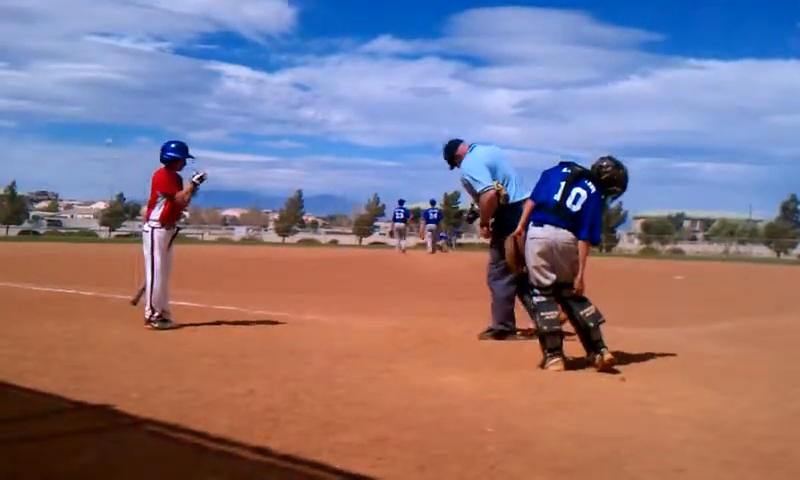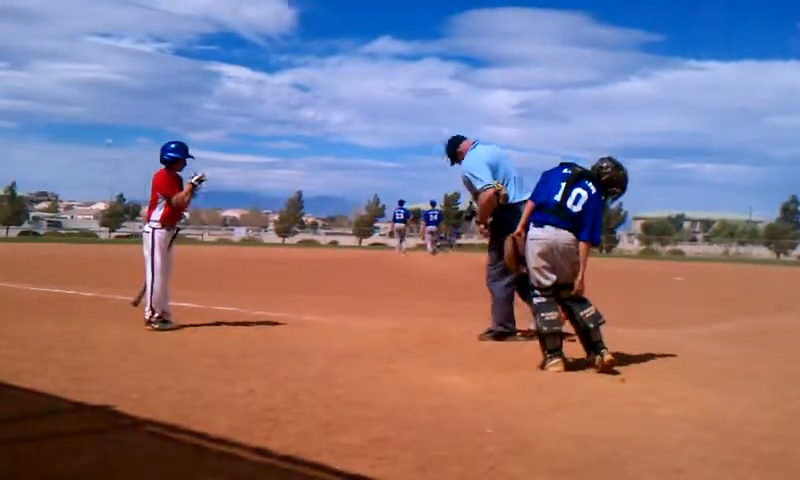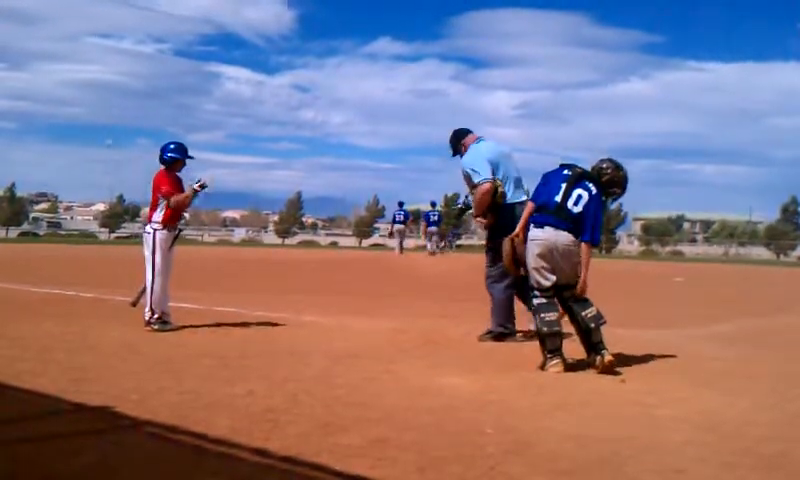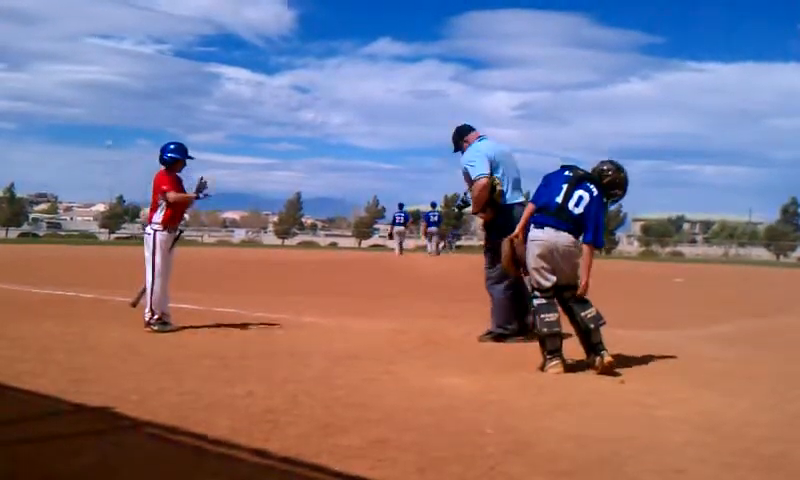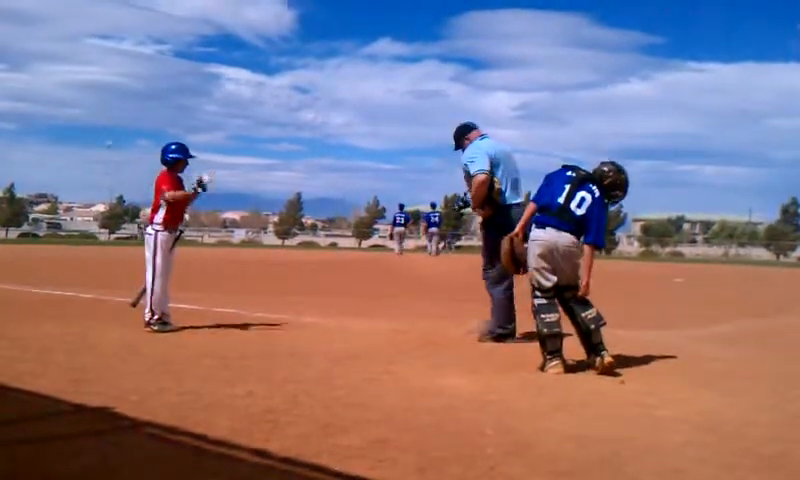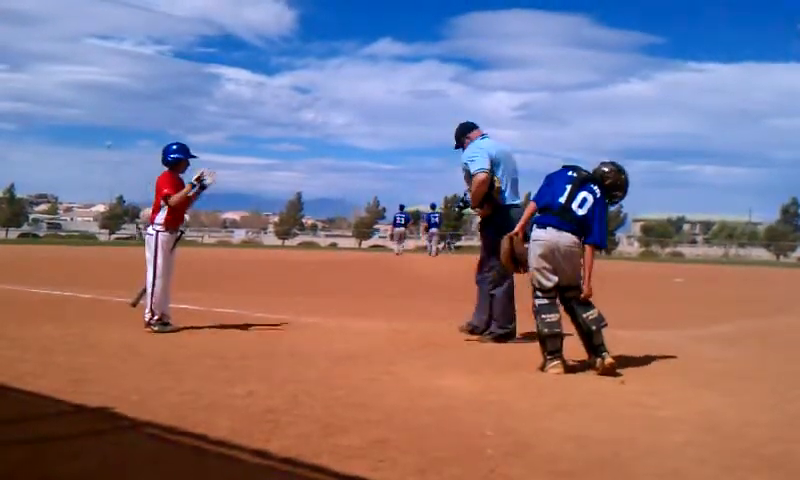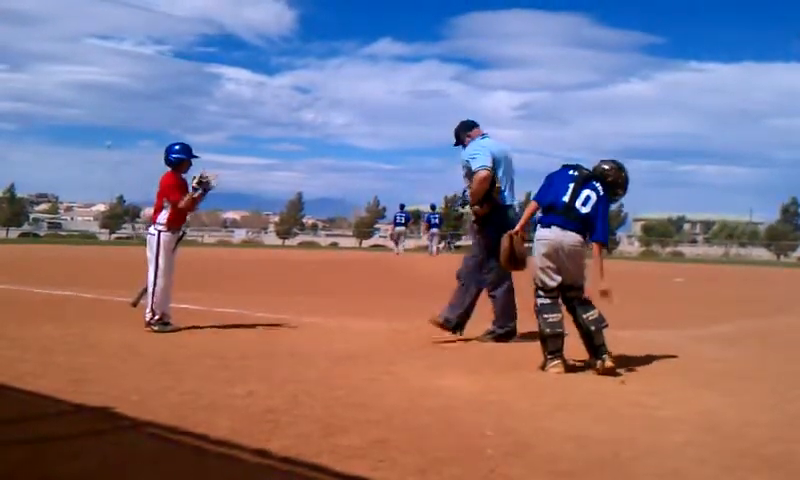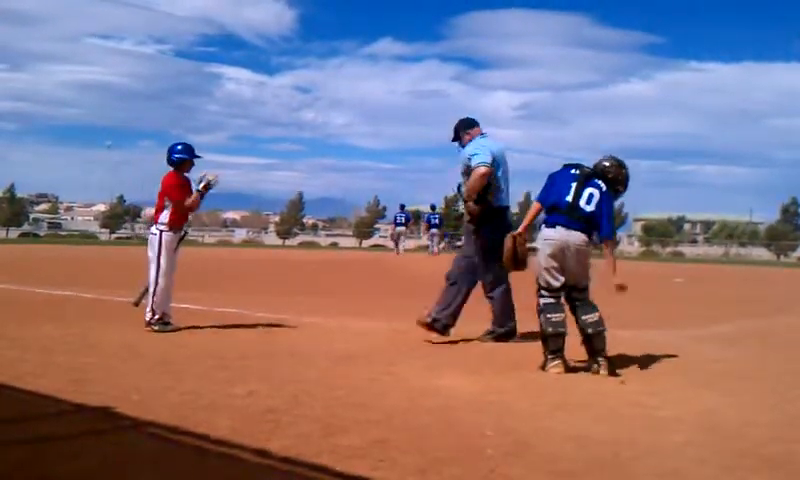
dt=0.1s
person 1, frame 1
left shoulder: (469, 165)
right shoulder: (490, 149)
left elbow: (489, 195)
left wrist: (484, 223)
right wrist: (484, 213)
left hip: (510, 216)
left knee: (500, 273)
left ankle: (502, 328)
person 1, frame 2
left shoulder: (470, 162)
right shoulder: (493, 149)
left elbow: (488, 193)
left wrist: (481, 220)
right wrist: (486, 216)
left hip: (508, 216)
right hip: (524, 210)
left knee: (499, 274)
left ankle: (502, 329)
person 1, frame 3
left shoulder: (471, 157)
right shoulder: (497, 147)
left elbow: (485, 188)
left wrist: (477, 213)
left hip: (505, 216)
right hip: (523, 211)
left knee: (498, 274)
left ankle: (502, 330)
person 1, frame 4
left shoulder: (473, 153)
right shoulder: (501, 148)
left elbow: (482, 183)
left wrist: (477, 208)
left hip: (501, 216)
right hip: (517, 211)
left knee: (497, 275)
right knee: (509, 272)
left ankle: (502, 330)
right ankle: (523, 325)
person 1, frame 5
left shoulder: (473, 151)
right shoulder: (502, 147)
left elbow: (481, 179)
left wrist: (476, 205)
left hip: (500, 216)
right hip: (515, 211)
left knee: (496, 274)
right knee: (503, 272)
left ankle: (502, 330)
right ankle: (502, 325)
person 1, frame 6
left shoulder: (474, 151)
right shoulder: (502, 148)
left elbow: (481, 177)
left wrist: (475, 203)
left hip: (497, 218)
right hip: (510, 214)
left knee: (496, 275)
right knee: (487, 271)
left ankle: (503, 331)
right ankle: (480, 323)
person 1, frame 7
left shoulder: (476, 149)
right shoulder: (500, 147)
left elbow: (483, 175)
left wrist: (474, 202)
right wrist: (480, 201)
left hip: (493, 216)
right hip: (504, 214)
left knee: (496, 275)
right knee: (470, 270)
left ankle: (504, 329)
right ankle: (453, 319)
person 1, frame 8
left shoulder: (477, 147)
right shoulder: (494, 147)
left elbow: (482, 172)
left wrist: (468, 197)
right wrist: (471, 197)
left hip: (488, 219)
right hip: (487, 218)
left knee: (493, 276)
right knee: (462, 271)
left ankle: (504, 329)
right ankle: (440, 320)
person 2, frame 1
left shoulder: (560, 169)
right shoulder: (595, 195)
left elbow: (533, 199)
right elbow: (585, 238)
left wrist: (521, 226)
right wrist: (580, 274)
left hip: (537, 232)
right hip: (566, 238)
left knee: (543, 293)
right knee: (570, 293)
left ankle: (553, 355)
right ankle: (598, 350)
person 2, frame 2
left shoulder: (559, 171)
right shoulder: (595, 196)
left elbow: (533, 199)
right elbow: (586, 239)
left wrist: (521, 227)
right wrist: (581, 275)
left hip: (538, 233)
right hip: (567, 239)
left knee: (543, 293)
right knee: (570, 294)
left ankle: (553, 356)
right ankle: (598, 351)
person 2, frame 3
left shoulder: (559, 172)
right shoulder: (596, 196)
left elbow: (533, 201)
right elbow: (587, 240)
left wrist: (520, 228)
right wrist: (583, 276)
left hip: (538, 234)
right hip: (567, 240)
left knee: (543, 294)
right knee: (572, 294)
left ankle: (553, 356)
right ankle: (599, 352)
person 2, frame 4
left shoulder: (561, 173)
right shoulder: (597, 199)
left elbow: (534, 202)
right elbow: (589, 242)
left wrist: (519, 229)
right wrist: (585, 277)
left hip: (539, 235)
right hip: (567, 241)
left knee: (543, 295)
right knee: (572, 295)
left ankle: (553, 357)
right ankle: (598, 352)
person 2, frame 5
left shoulder: (562, 173)
right shoulder: (598, 200)
left elbow: (535, 201)
right elbow: (590, 243)
left wrist: (520, 227)
right wrist: (586, 278)
left hip: (540, 235)
right hip: (568, 241)
left knee: (543, 295)
right knee: (573, 295)
left ankle: (553, 358)
right ankle: (599, 353)
person 2, frame 6
left shoulder: (564, 173)
right shoulder: (599, 199)
left elbow: (536, 201)
right elbow: (592, 243)
left wrist: (520, 227)
right wrist: (587, 281)
left hip: (542, 235)
right hip: (570, 241)
left knee: (544, 295)
right knee: (575, 296)
left ankle: (553, 358)
right ankle: (600, 354)
person 2, frame 7
left shoulder: (564, 172)
right shoulder: (601, 196)
left elbow: (537, 201)
right elbow: (597, 241)
left wrist: (520, 226)
right wrist: (600, 278)
left hip: (546, 234)
right hip: (574, 240)
left knee: (546, 295)
right knee: (576, 296)
left ankle: (554, 358)
right ankle: (601, 355)
person 2, frame 8
left shoulder: (565, 172)
right shoulder: (605, 193)
left elbow: (540, 201)
right elbow: (606, 236)
left wrist: (523, 227)
right wrist: (613, 273)
left hip: (551, 234)
right hip: (580, 239)
left knee: (549, 295)
right knee: (580, 296)
left ankle: (554, 358)
right ankle: (598, 359)
person 3, frame 1
left shoulder: (175, 177)
right shoulder: (162, 175)
left elbow: (182, 203)
right elbow: (179, 199)
left wrist: (194, 186)
right wrist: (193, 182)
left hip: (167, 230)
right hip: (156, 229)
left knee: (163, 273)
right knee: (156, 272)
left ankle: (161, 313)
right ankle: (152, 315)
person 3, frame 2
left shoulder: (176, 178)
right shoulder: (162, 176)
left elbow: (182, 205)
right elbow: (176, 201)
left wrist: (193, 187)
right wrist: (192, 184)
left hip: (168, 230)
right hip: (157, 230)
left knee: (163, 274)
right knee: (156, 273)
left ankle: (161, 314)
right ankle: (153, 316)
person 3, frame 3
left shoulder: (175, 179)
right shoulder: (163, 177)
left elbow: (182, 205)
right elbow: (174, 203)
left wrist: (194, 191)
right wrist: (194, 189)
left hip: (168, 231)
right hip: (157, 231)
left knee: (163, 275)
right knee: (156, 274)
left ankle: (161, 315)
right ankle: (152, 317)
person 3, frame 4
left shoulder: (176, 179)
right shoulder: (163, 177)
left elbow: (182, 205)
right elbow: (172, 198)
left wrist: (196, 192)
right wrist: (195, 195)
left hip: (169, 232)
right hip: (158, 232)
left knee: (163, 276)
right knee: (156, 275)
left ankle: (161, 316)
right ankle: (152, 318)
person 3, frame 5
left shoulder: (176, 179)
right shoulder: (165, 177)
left elbow: (182, 204)
right elbow: (169, 197)
left wrist: (195, 190)
right wrist: (194, 191)
left hip: (170, 233)
right hip: (159, 232)
left knee: (163, 276)
right knee: (156, 276)
left ankle: (161, 317)
right ankle: (152, 318)
person 3, frame 6
left shoulder: (177, 180)
right shoulder: (166, 179)
left elbow: (184, 206)
right elbow: (173, 202)
left wrist: (198, 187)
right wrist: (191, 185)
left hip: (170, 233)
right hip: (159, 233)
left knee: (165, 277)
right knee: (157, 276)
left ankle: (161, 317)
right ankle: (152, 319)
person 3, frame 7
left shoulder: (181, 181)
right shoulder: (169, 179)
left elbow: (190, 207)
right elbow: (182, 206)
left wrist: (202, 191)
right wrist: (195, 188)
left hip: (172, 233)
right hip: (161, 233)
left knee: (166, 277)
right knee: (158, 276)
left ankle: (162, 317)
right ankle: (153, 318)
person 3, frame 8
left shoulder: (184, 181)
right shoulder: (171, 179)
left elbow: (193, 207)
right elbow: (186, 207)
left wrist: (203, 190)
right wrist: (201, 189)
left hip: (175, 233)
right hip: (163, 233)
left knee: (167, 277)
right knee: (159, 276)
left ankle: (162, 317)
right ankle: (153, 318)
